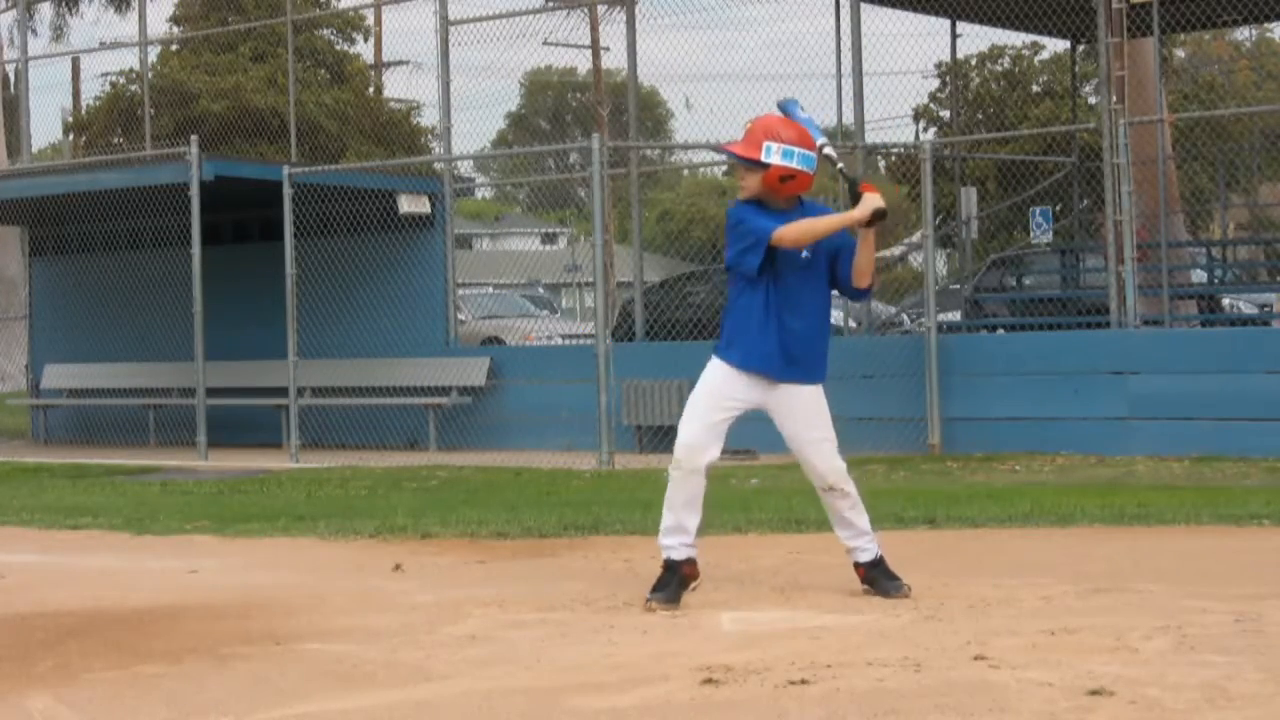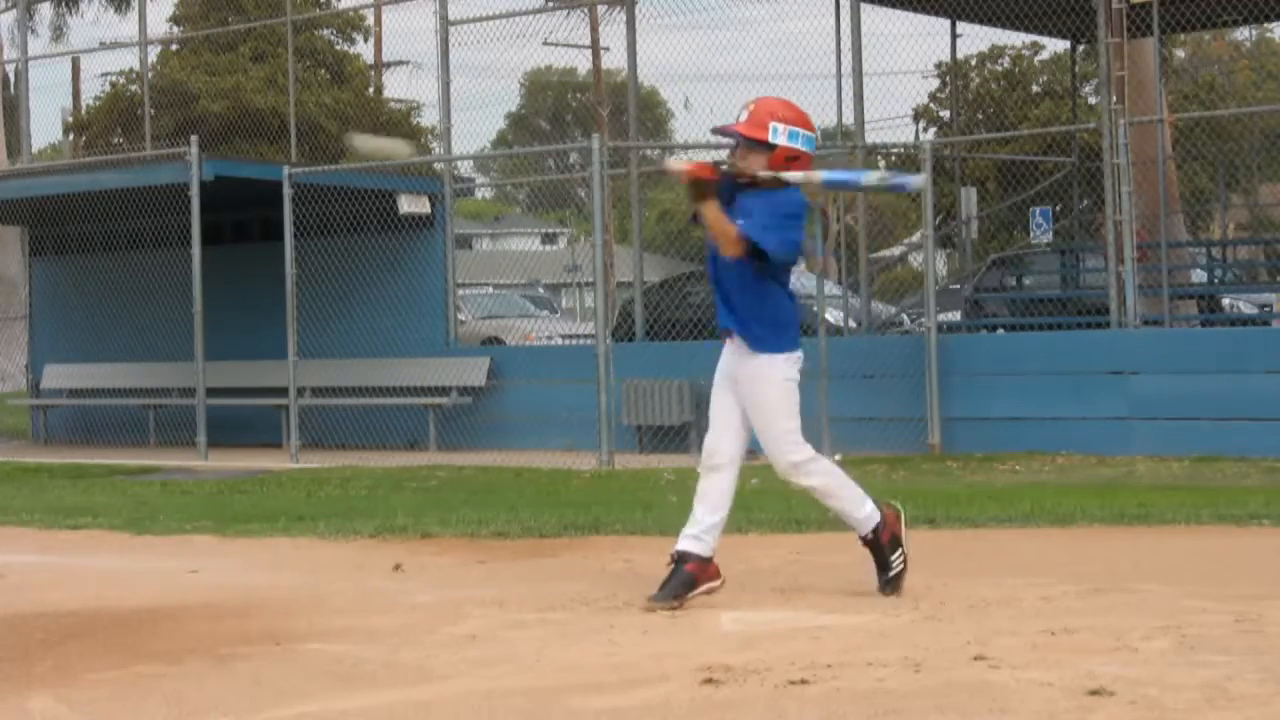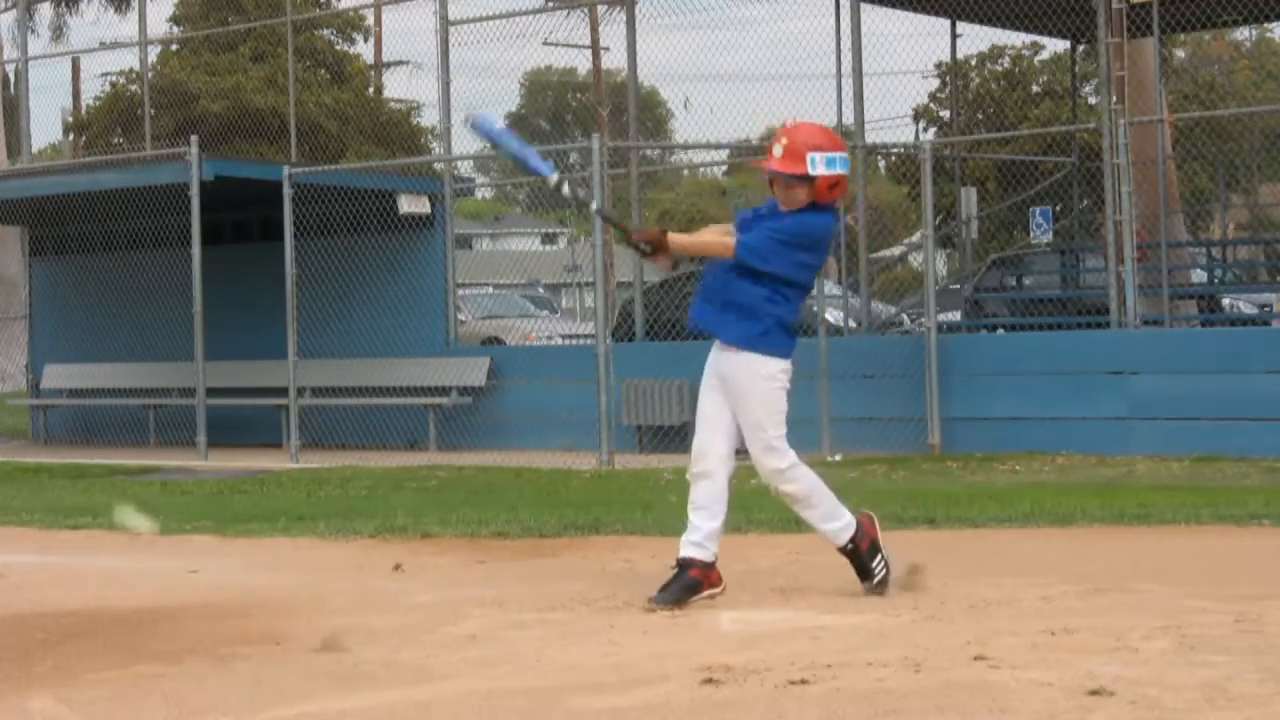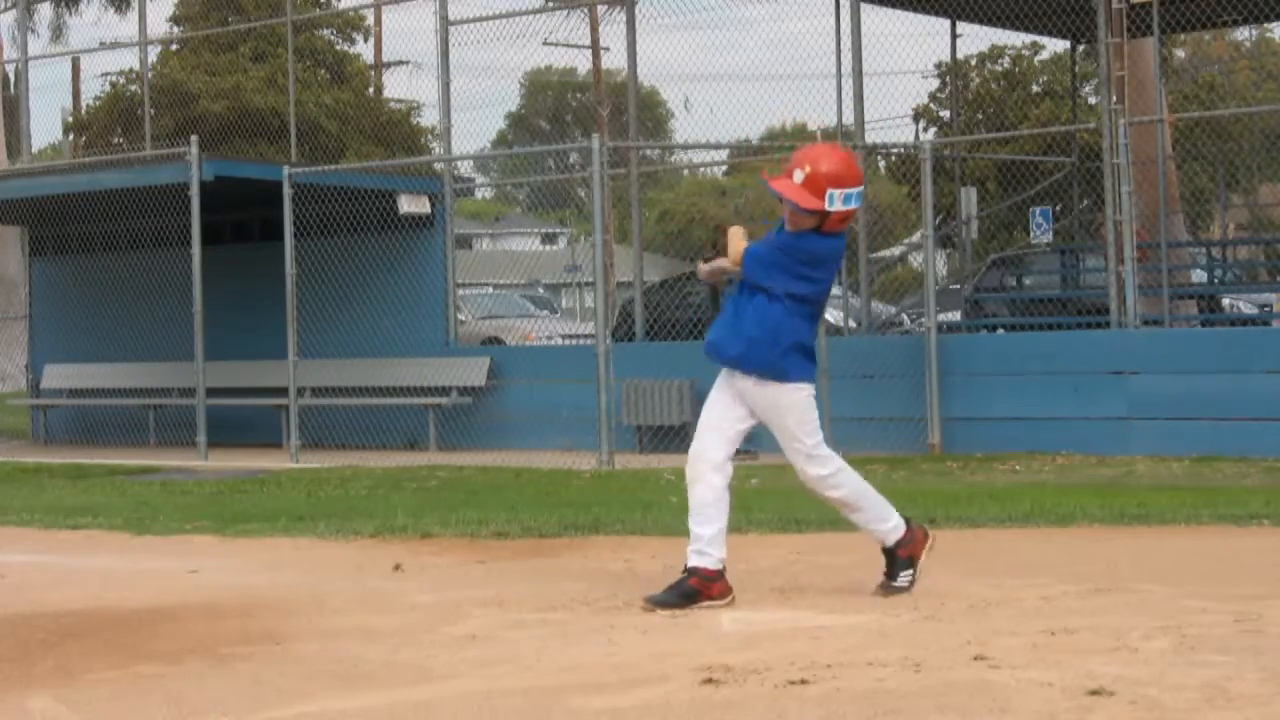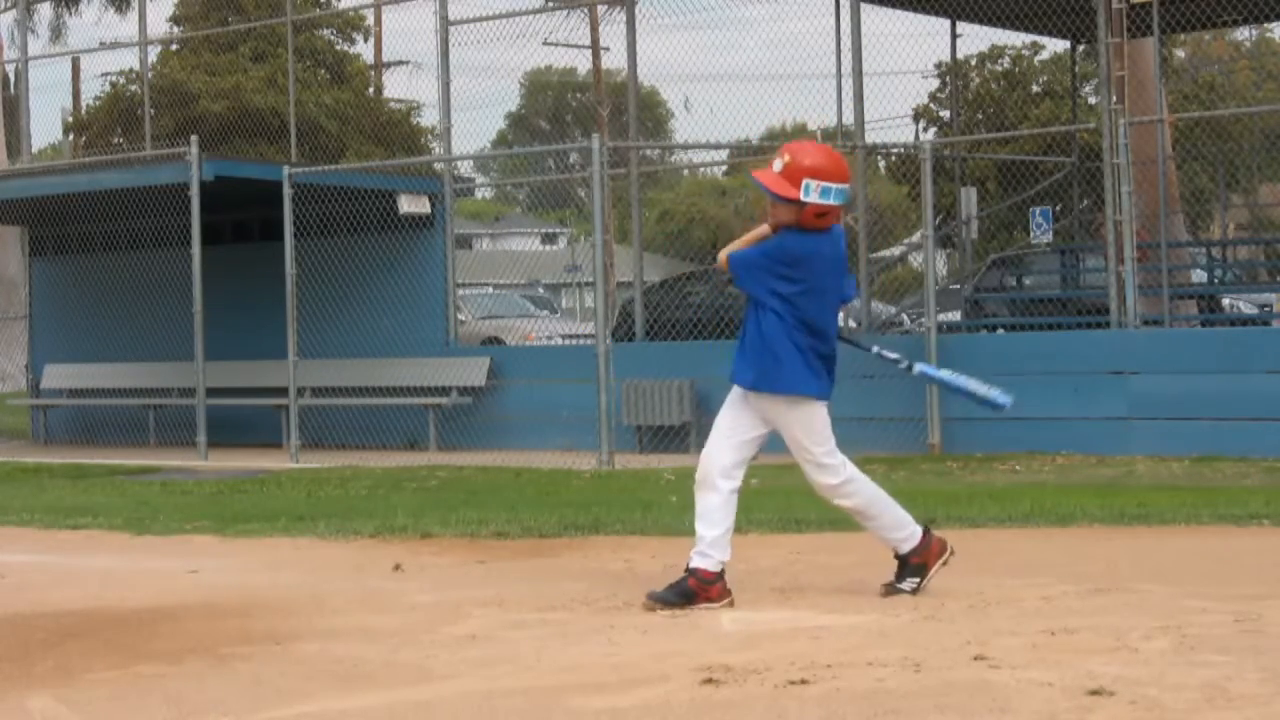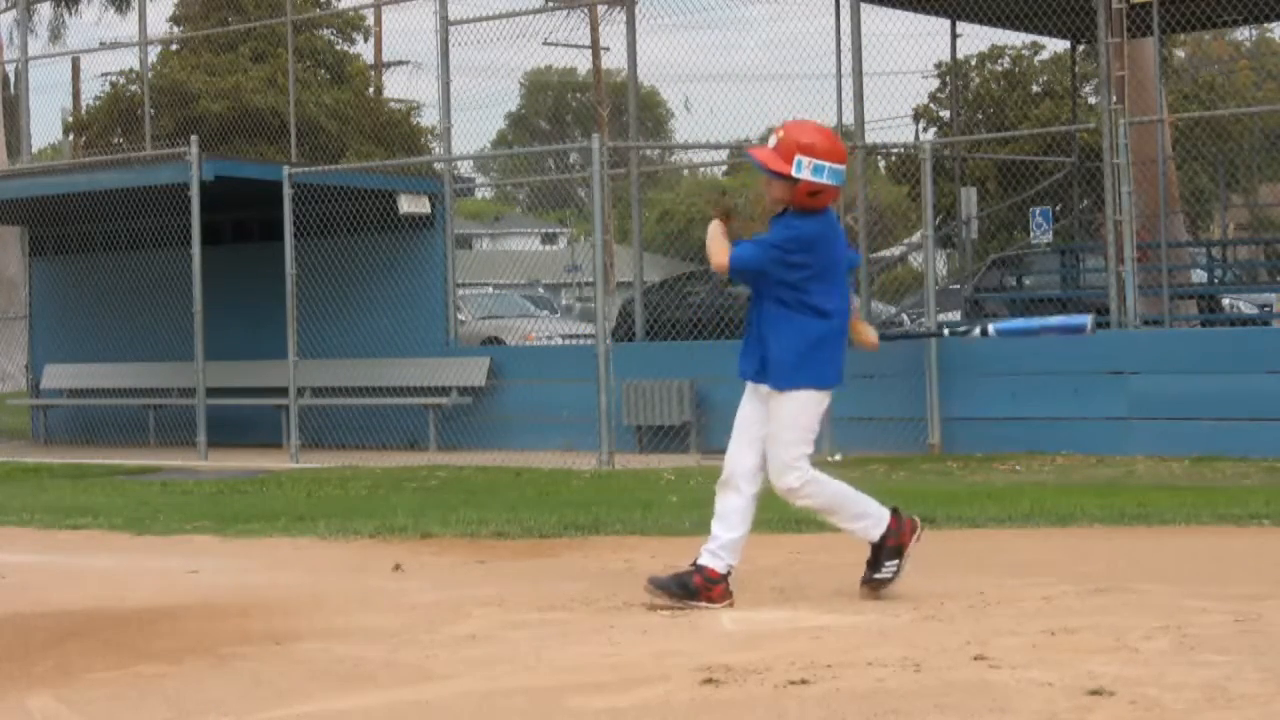
dt=0.3s
person 1, frame 1
left shoulder: (825, 219)
right shoulder: (743, 215)
left elbow: (860, 282)
right elbow: (788, 237)
left wrist: (869, 225)
right wrist: (855, 214)
left hip: (797, 371)
right hip: (734, 364)
left knee: (828, 470)
right knee: (688, 453)
left ankle: (869, 561)
right ankle: (678, 562)
person 1, frame 2
left shoulder: (786, 202)
right shoulder: (743, 186)
left elbow: (733, 247)
right elbow: (707, 175)
left wrist: (707, 198)
right wrist: (701, 181)
left hip: (770, 349)
right hip: (739, 342)
left knee: (789, 455)
right knee: (719, 454)
left ankle: (878, 525)
right ankle: (696, 560)
person 1, frame 3
left shoulder: (814, 226)
right shoulder: (781, 210)
left elbow: (730, 249)
right elbow: (726, 230)
left wrist: (665, 241)
right wrist: (670, 244)
left hip: (759, 354)
right hip: (727, 347)
left knee: (774, 461)
right knee: (708, 458)
left ankle: (855, 534)
right ankle: (699, 565)
person 1, frame 4
left shoulder: (815, 247)
right shoulder: (803, 233)
left elbow: (740, 258)
left wrist: (730, 238)
right wrist: (721, 267)
left hip: (780, 374)
right hip: (739, 369)
left knee: (819, 467)
right knee: (704, 461)
left ankle: (904, 538)
right ankle: (706, 573)
person 1, frame 5
left shoulder: (792, 248)
right shoulder: (826, 235)
left elbow: (726, 261)
right elbow: (842, 294)
left wrist: (767, 228)
left hip: (793, 383)
right hip: (756, 378)
left knee: (831, 476)
right knee: (715, 467)
left ankle: (919, 546)
right ankle: (706, 574)
person 1, frame 6
left shoulder: (800, 231)
right shoulder: (812, 221)
left elbow: (725, 262)
right elbow: (839, 272)
left wrist: (717, 223)
right wrist: (852, 326)
left hip: (801, 371)
right hip: (771, 367)
left knee: (790, 477)
right knee: (740, 471)
left ankle: (887, 529)
right ankle: (711, 574)
